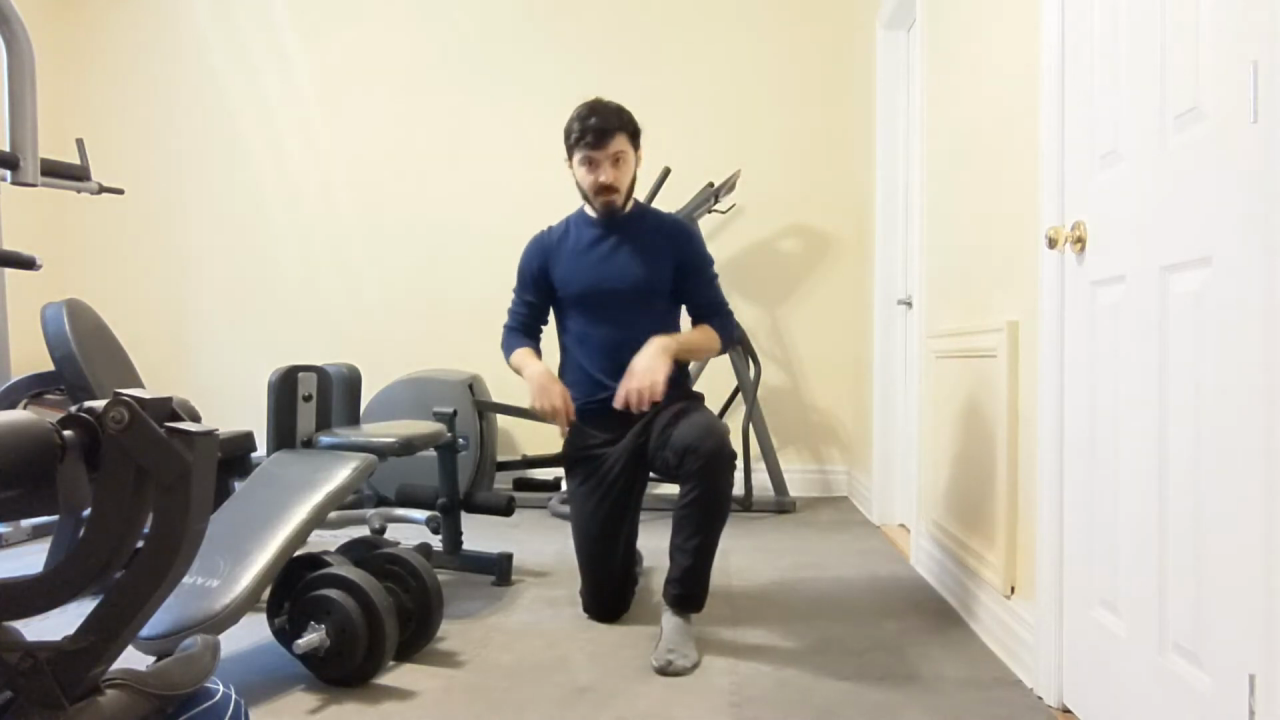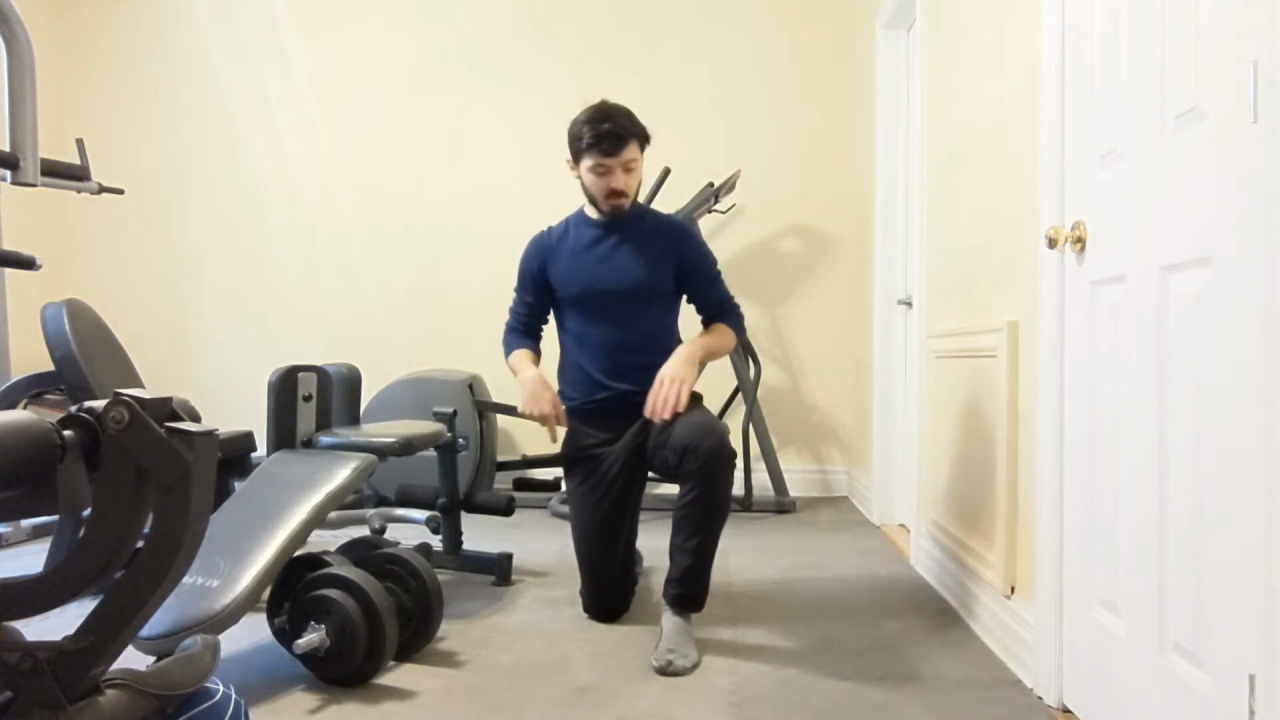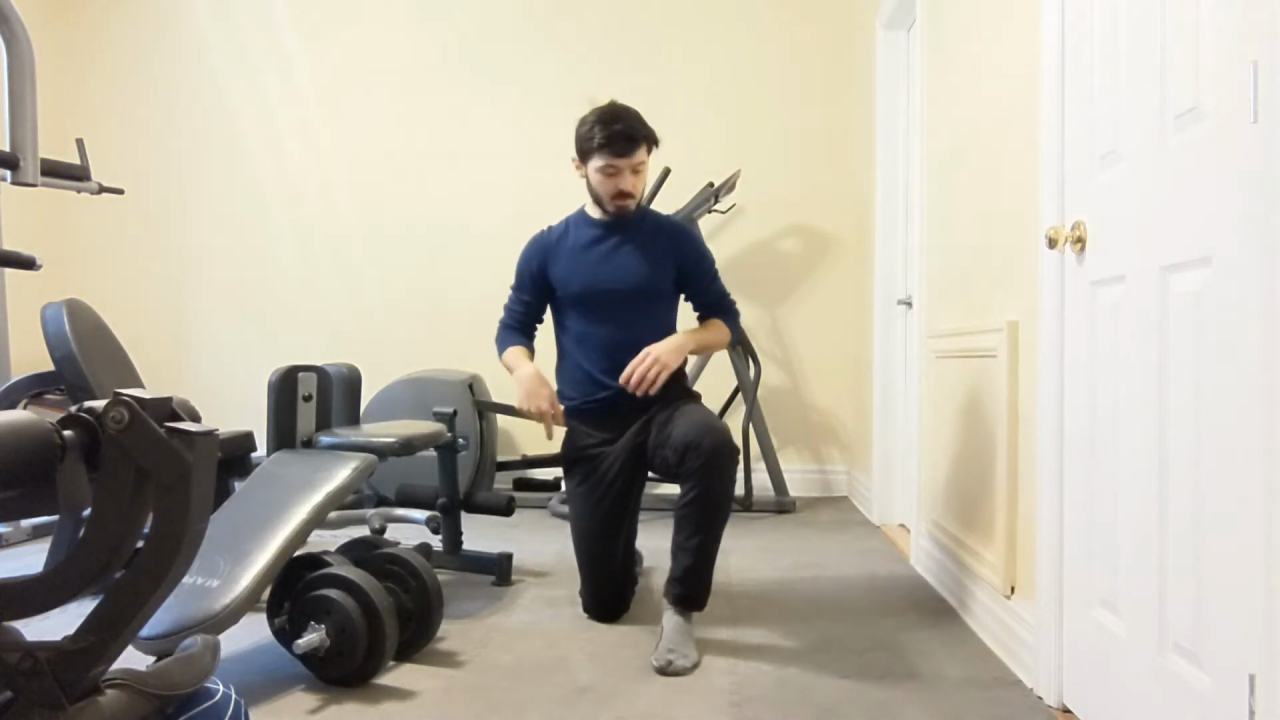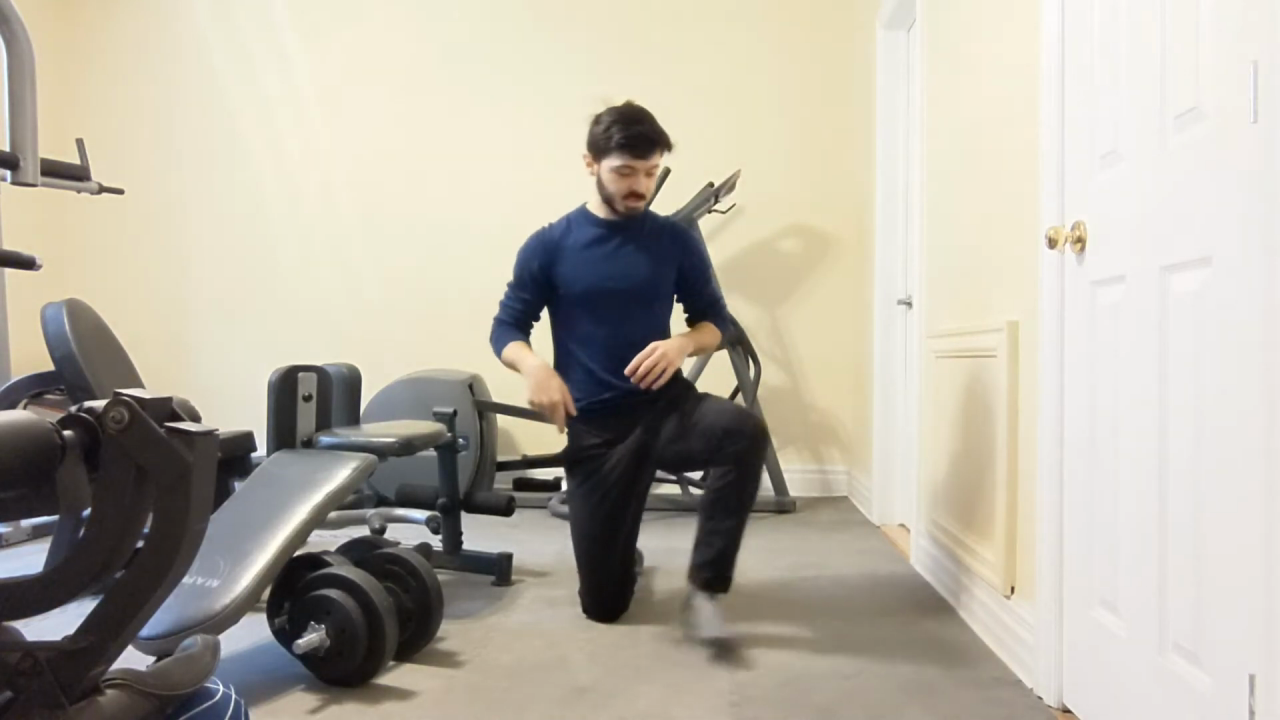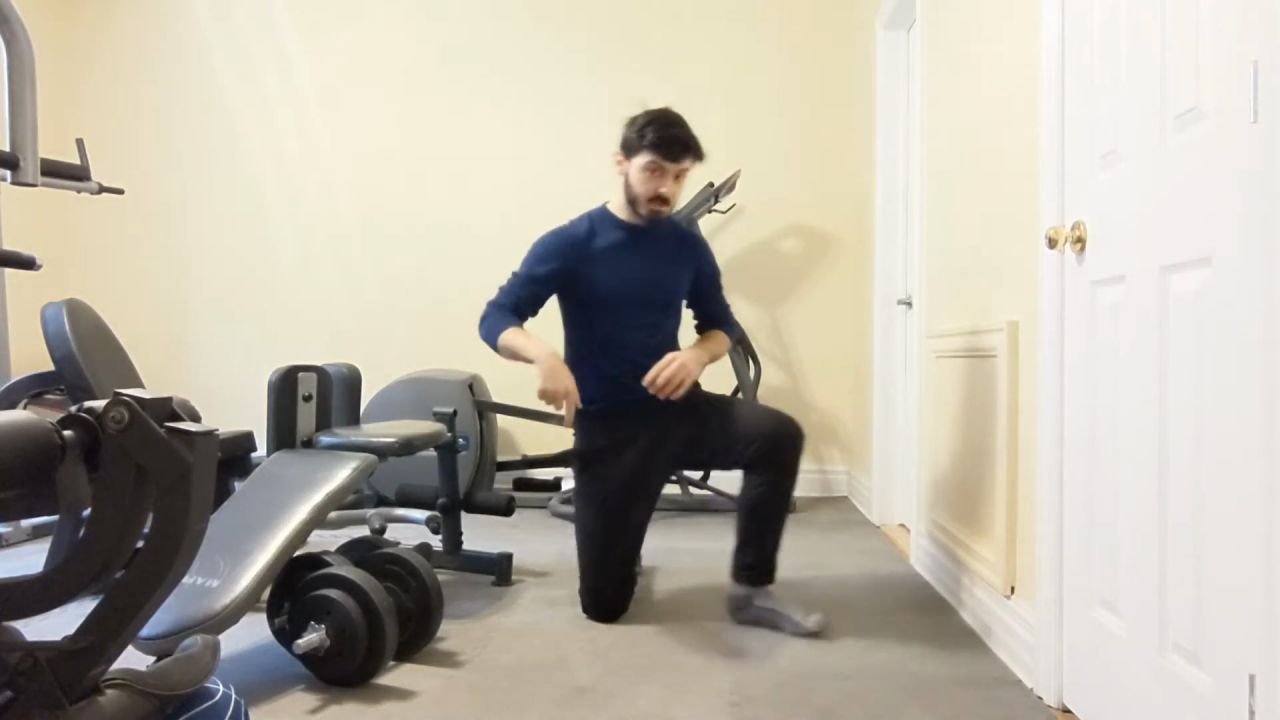
dt=0.2s
person 1, frame 1
left shoulder: (675, 236)
right shoulder: (548, 249)
left elbow: (719, 326)
right elbow: (518, 330)
left wrist: (666, 345)
right wrist: (536, 372)
left hip: (663, 409)
right hip: (592, 425)
left knee: (711, 448)
right knee: (603, 603)
left ankle: (679, 609)
right ankle: (628, 557)
person 1, frame 2
left shoulder: (675, 237)
right shoulder: (548, 249)
left elbow: (729, 321)
right elbow: (519, 330)
left wrist: (689, 356)
right wrist: (528, 374)
left hip: (662, 407)
right hip: (590, 425)
left knee: (711, 447)
right knee: (602, 603)
left ankle: (678, 610)
right ankle: (626, 558)
person 1, frame 3
left shoulder: (675, 238)
right shoulder: (547, 249)
left elbow: (725, 318)
right elbow: (513, 329)
left wrist: (682, 343)
right wrist: (525, 371)
left hip: (663, 405)
right hip: (591, 425)
left knee: (713, 444)
right knee: (603, 603)
left ankle: (679, 609)
right ankle: (625, 556)
person 1, frame 4
left shoulder: (676, 240)
right shoulder: (549, 246)
left elbow: (715, 320)
right elbow: (508, 331)
left wrist: (682, 344)
right wrist: (534, 367)
left hip: (666, 404)
right hip: (596, 427)
left knee: (743, 430)
right knee: (603, 602)
left ankle: (704, 592)
right ankle: (624, 555)
person 1, frame 5
left shoulder: (688, 247)
right shoulder: (571, 244)
left elbow: (720, 325)
right elbow: (497, 319)
left wrist: (696, 355)
right wrist: (543, 355)
left hip: (675, 409)
right hip: (606, 428)
left knee: (778, 435)
right knee: (602, 603)
left ankle: (750, 590)
right ankle: (621, 550)
